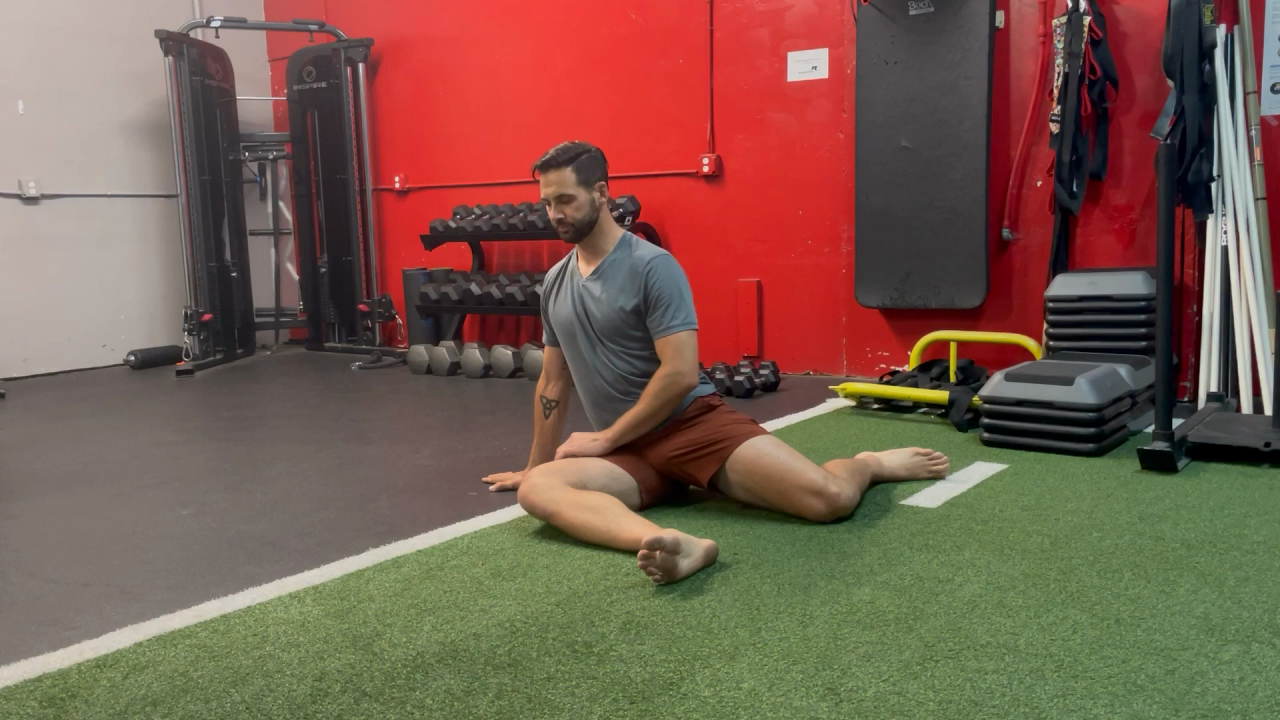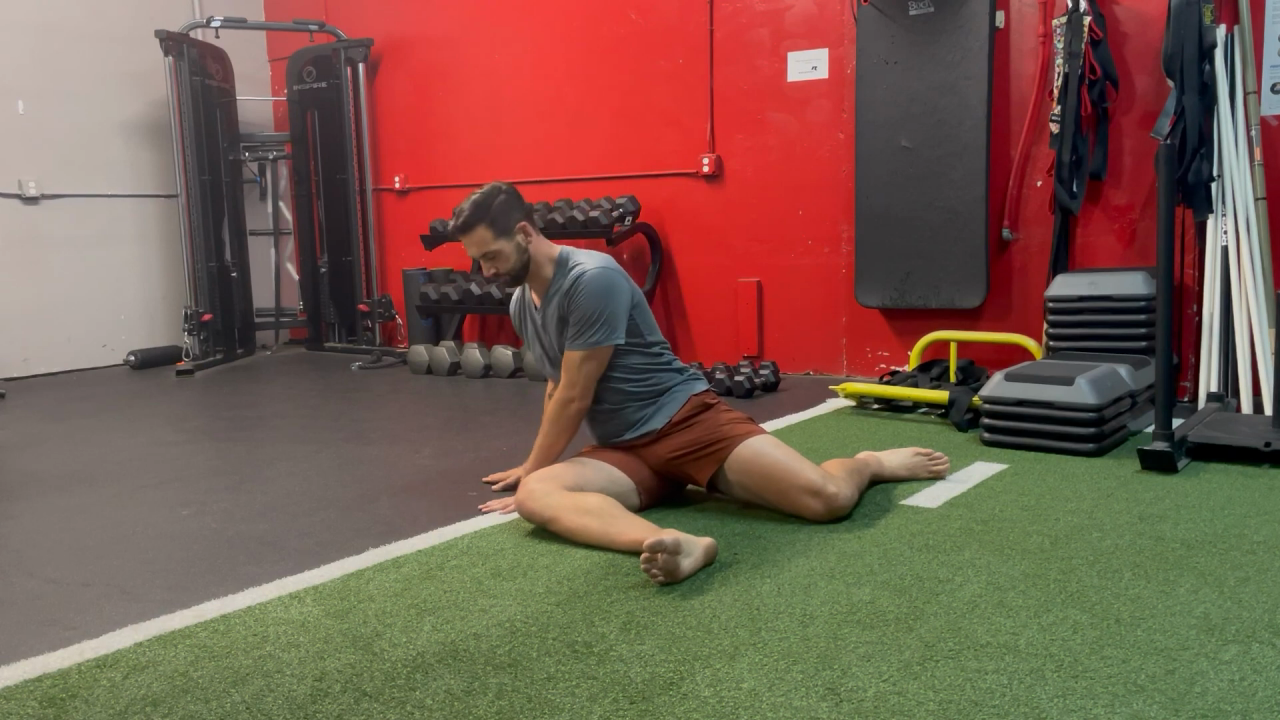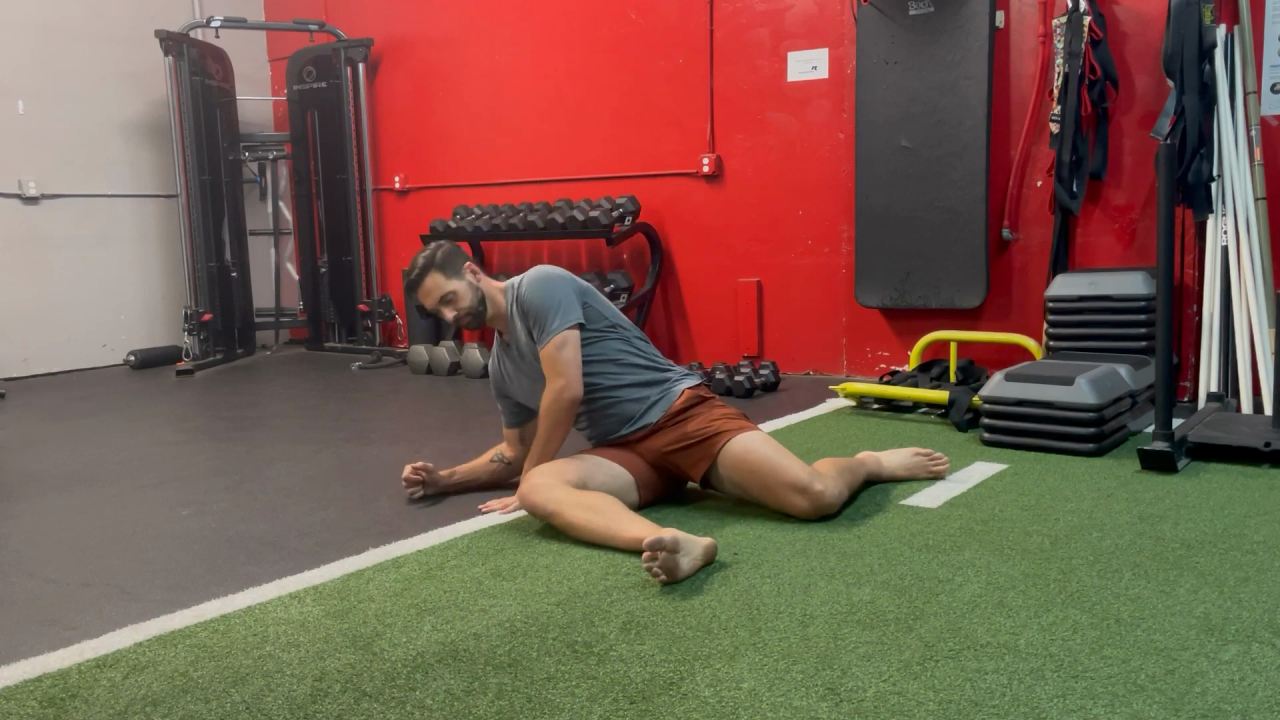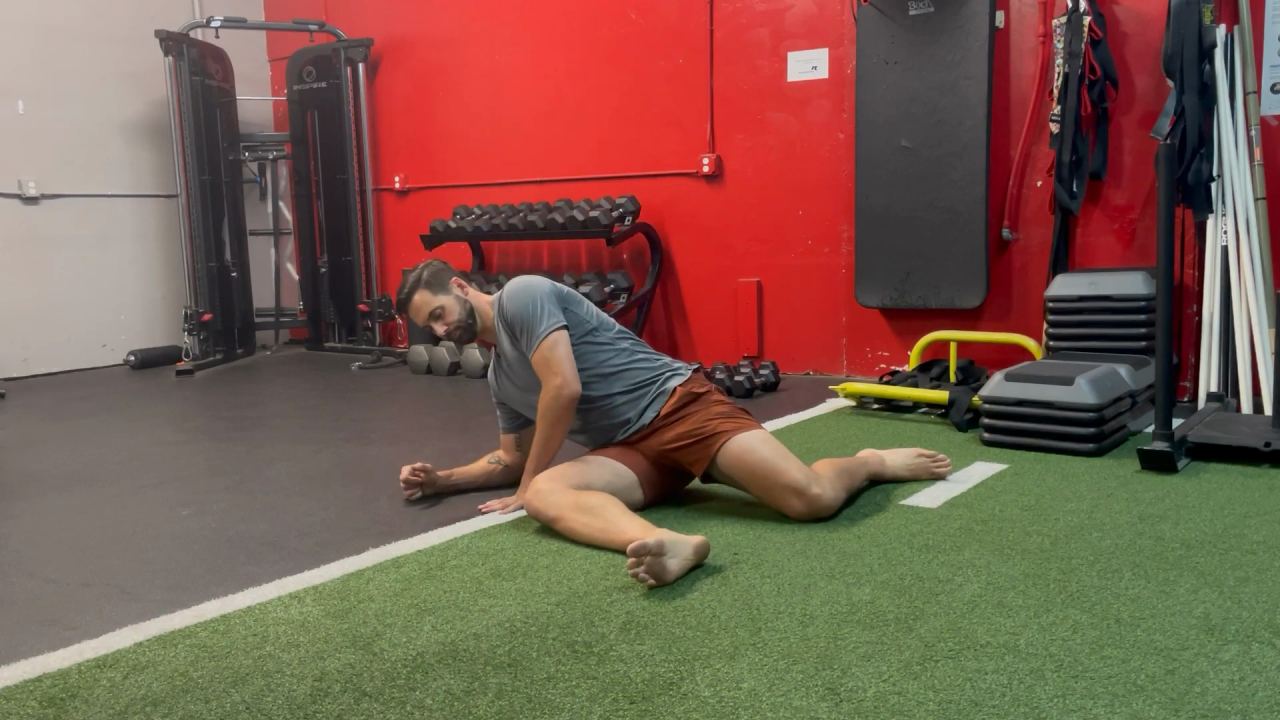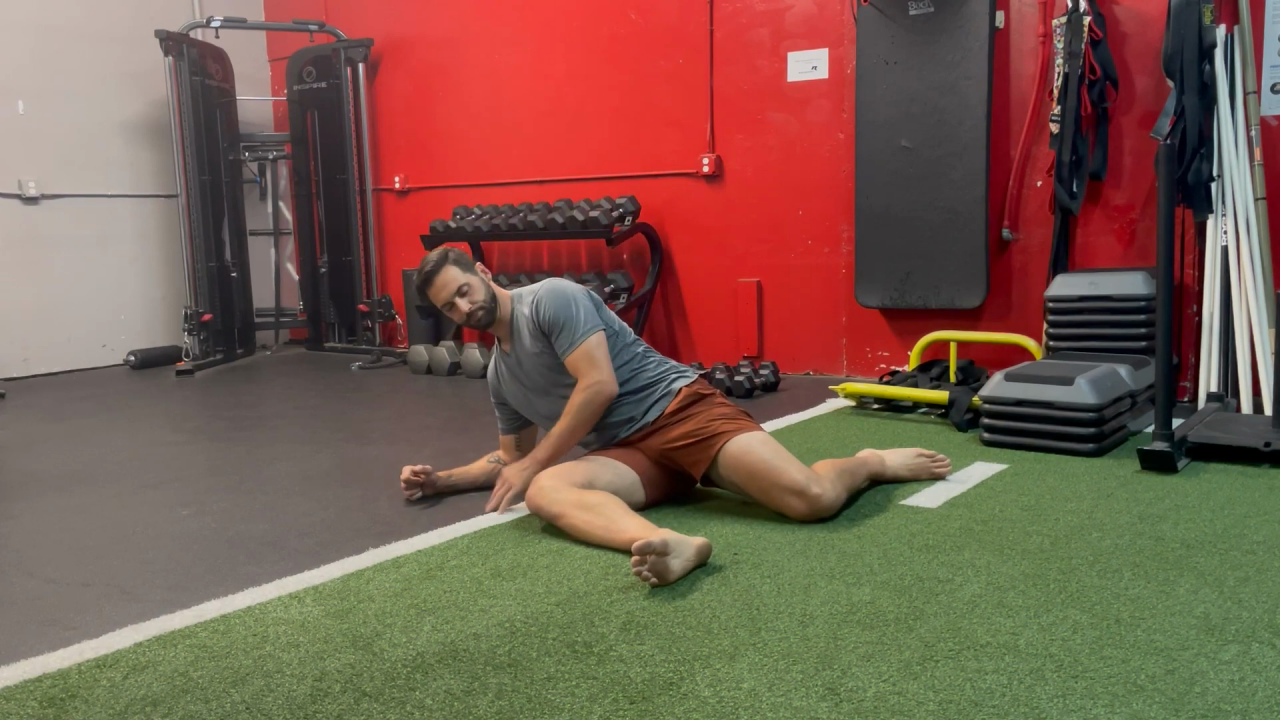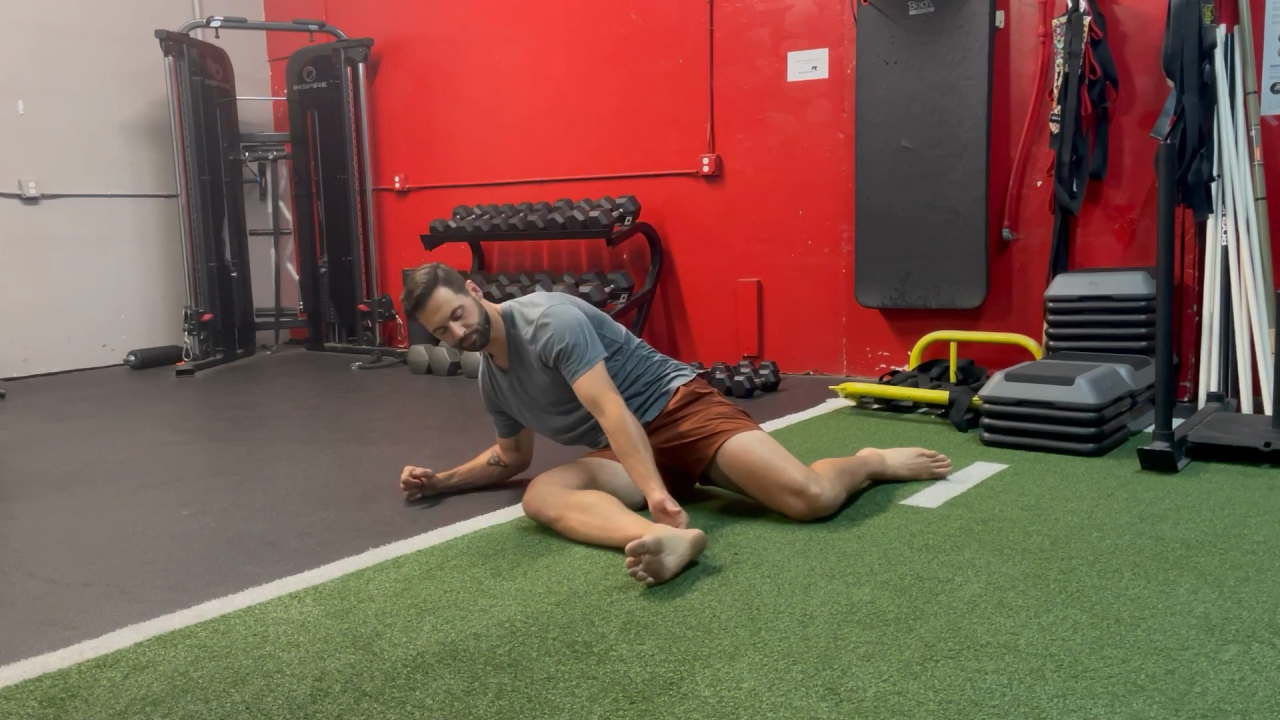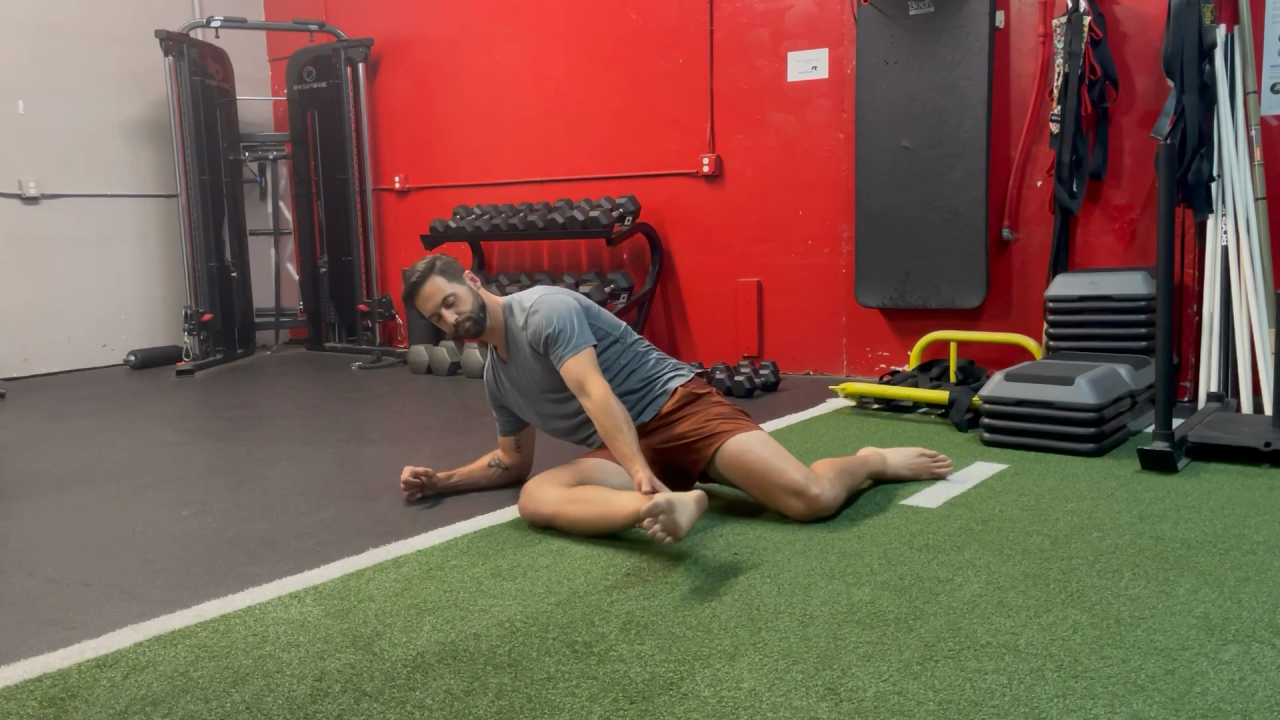
dt=0.7s
person 1, frame 1
left shoulder: (651, 266)
right shoulder: (554, 284)
left elbow: (680, 374)
right elbow: (552, 383)
left wrist: (606, 439)
right wrist: (532, 464)
left hip: (691, 423)
right hip: (628, 452)
left knee: (830, 498)
right knee: (534, 490)
left ankle: (873, 465)
right ankle: (668, 542)
person 1, frame 2
left shoulder: (592, 279)
right shoulder: (520, 303)
left elbow: (575, 399)
left wrist: (533, 469)
right wrist: (528, 469)
left hip: (685, 418)
right hip: (623, 450)
left knee: (827, 497)
right knee: (534, 496)
left ankle: (872, 463)
right ankle: (672, 543)
person 1, frame 3
left shoulder: (539, 285)
right shoulder: (501, 366)
left elbow: (566, 391)
right elbow: (514, 451)
left wrist: (530, 473)
right wrist: (446, 478)
left hip: (681, 412)
right hip: (626, 451)
left knee: (815, 496)
right knee: (538, 490)
left ankle: (871, 464)
right ankle: (670, 542)
person 1, frame 4
left shoulder: (521, 295)
right shoulder: (499, 374)
left elbow: (565, 388)
right elbow: (511, 458)
left wrist: (527, 481)
right wrist: (441, 479)
left hip: (678, 405)
right hip: (629, 448)
left knee: (813, 498)
right knee: (545, 495)
left ankle: (871, 463)
right ankle: (667, 545)
person 1, frame 5
left shoulder: (550, 299)
right shoulder: (500, 374)
left elbow: (601, 384)
right elbow: (509, 458)
left wrist: (534, 463)
right wrist: (440, 479)
left hip: (678, 409)
right hip: (627, 453)
left knee: (813, 497)
right knee: (544, 492)
left ankle: (874, 463)
right ankle: (667, 544)
person 1, frame 6
left shoulder: (549, 319)
right shoulder: (490, 380)
left elbow: (611, 410)
right elbow: (512, 457)
left wrist: (656, 492)
right wrist: (440, 480)
left hip: (678, 407)
right hip: (621, 451)
left knee: (811, 497)
right knee: (540, 495)
left ankle: (872, 463)
right ankle: (667, 540)
person 1, frame 7
left shoulder: (545, 310)
right shoulder: (495, 376)
left elbow: (596, 395)
right elbow: (513, 461)
left wrist: (643, 475)
right wrist: (440, 480)
left hip: (677, 409)
right hip: (620, 451)
left knee: (812, 497)
right knee: (535, 497)
left ankle: (873, 462)
right ankle: (666, 504)
